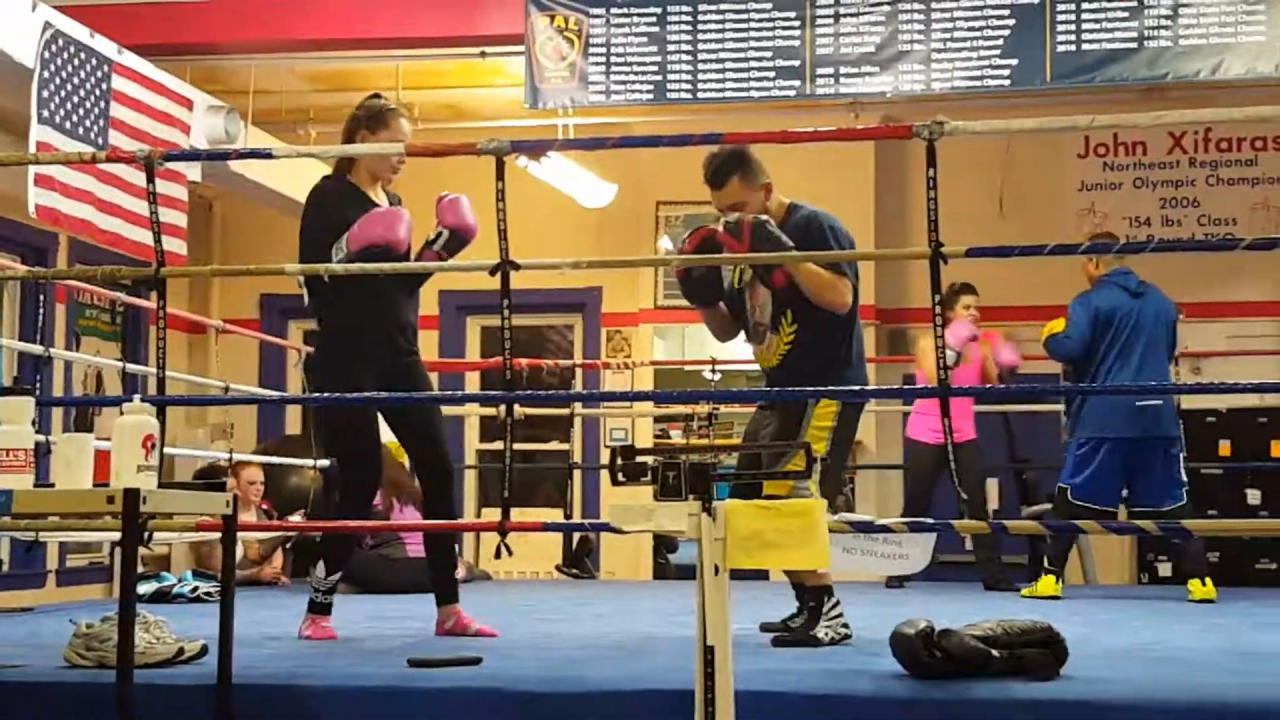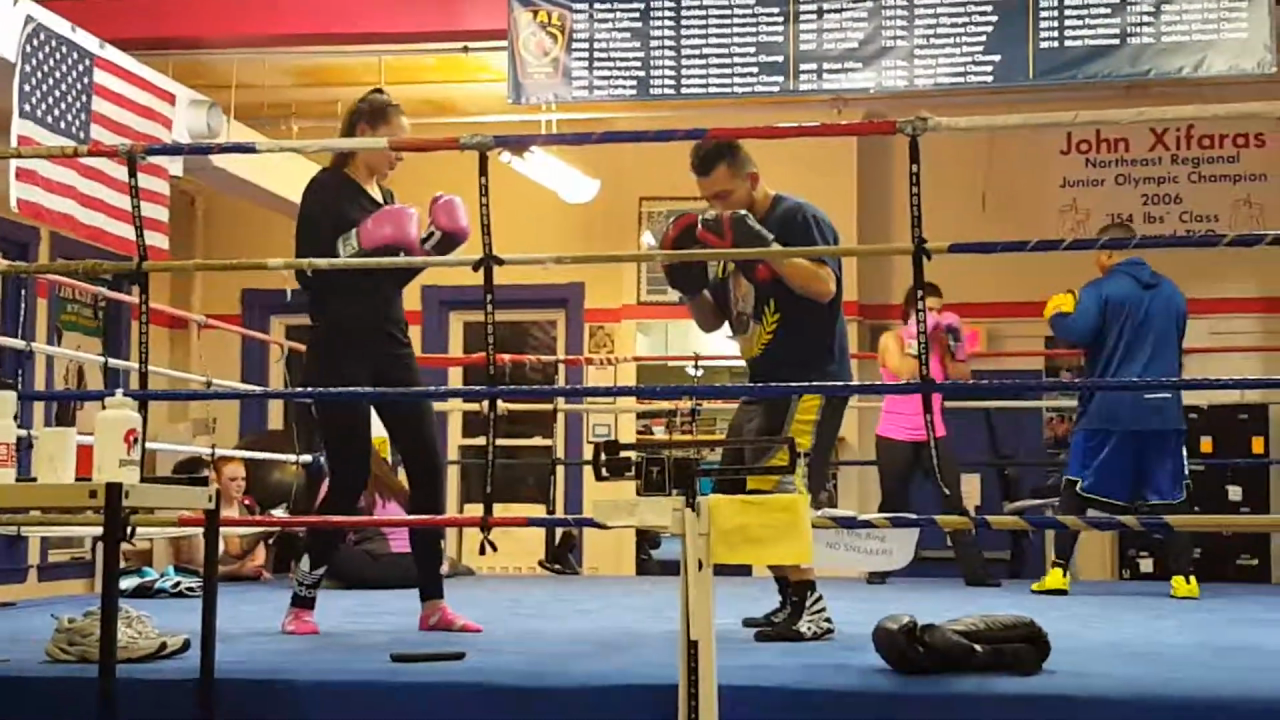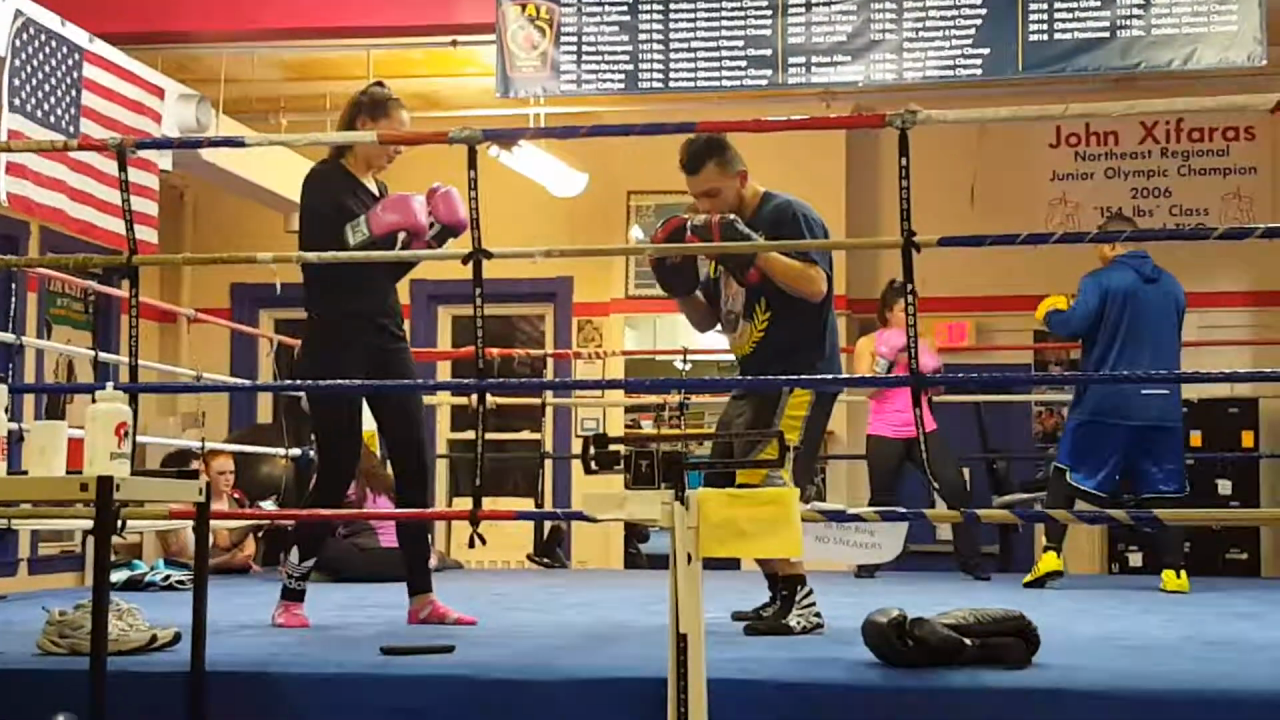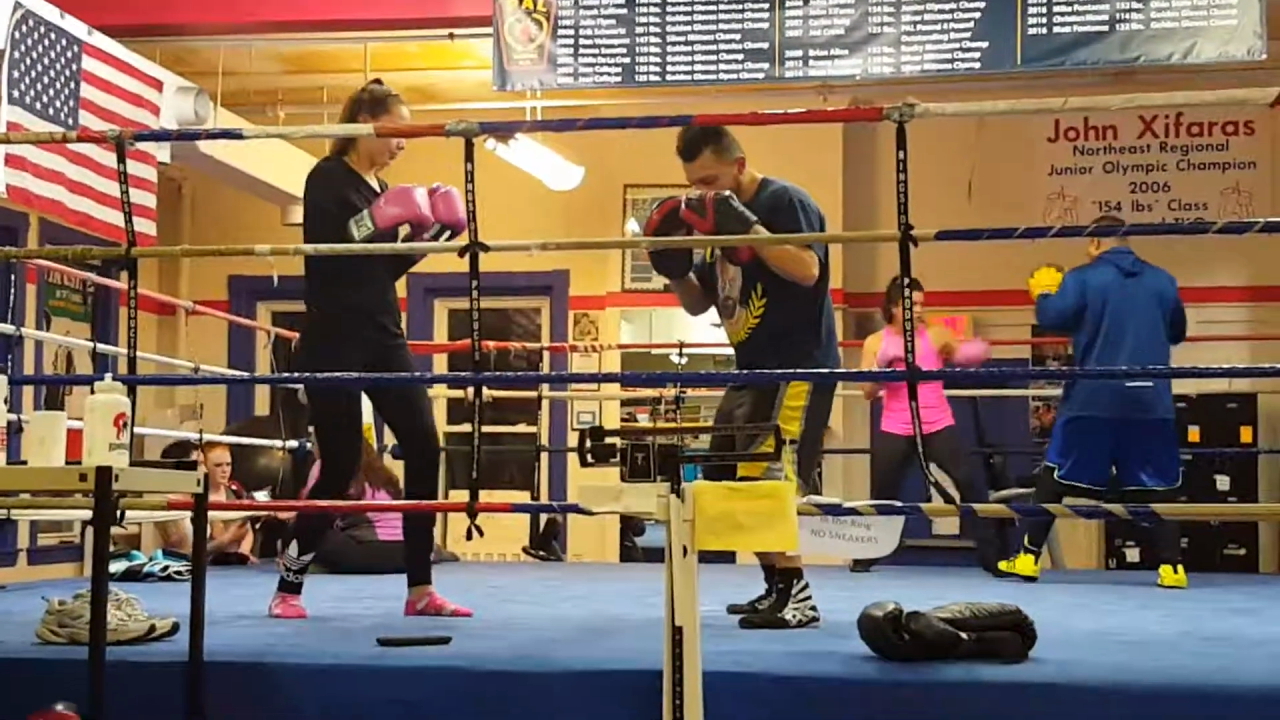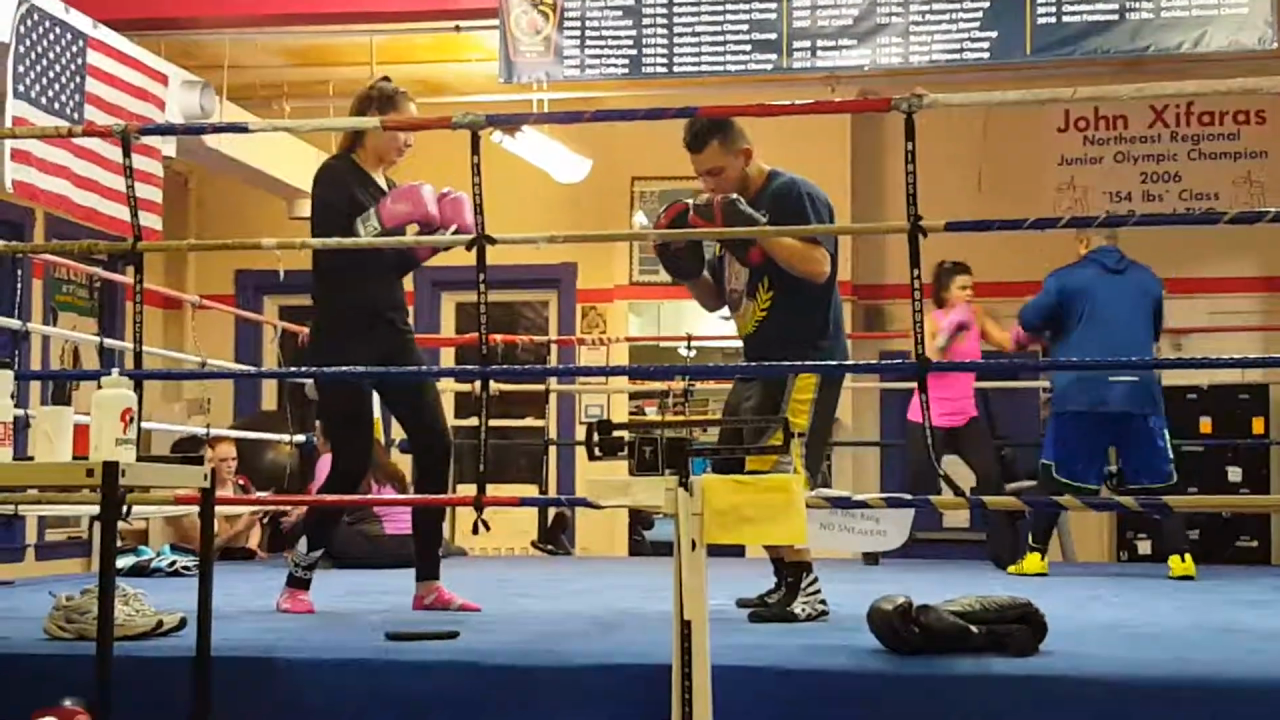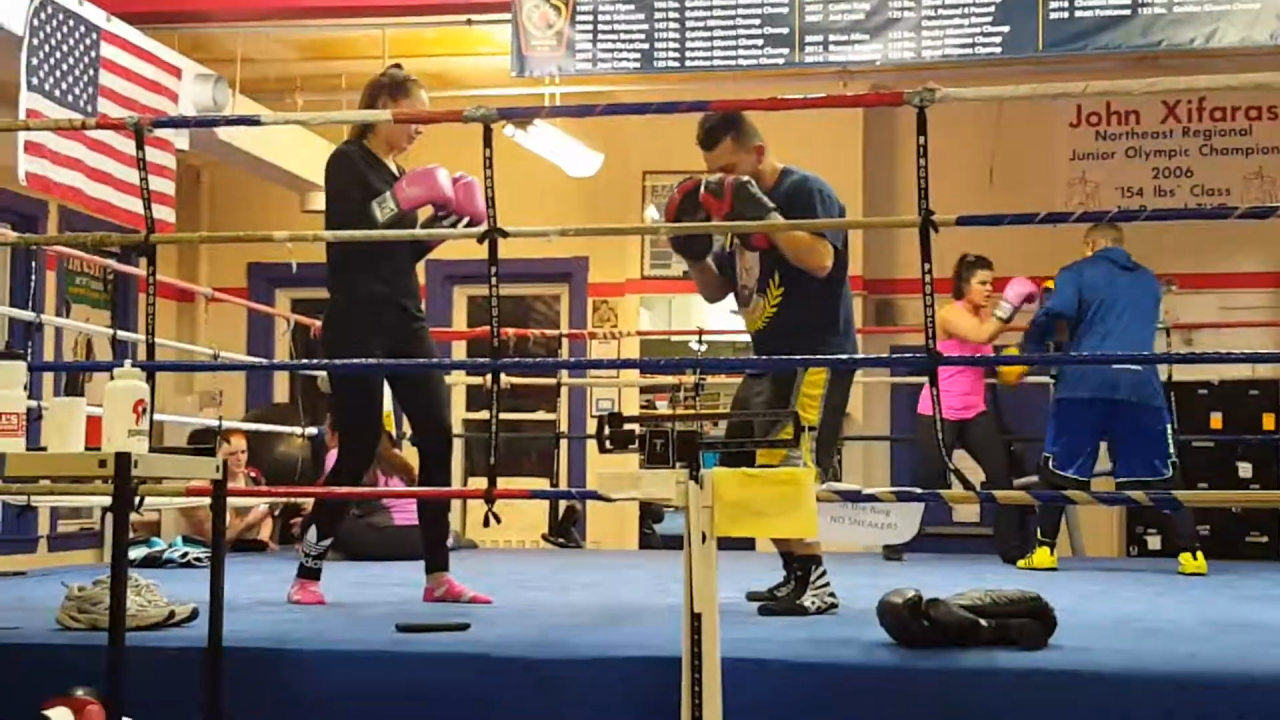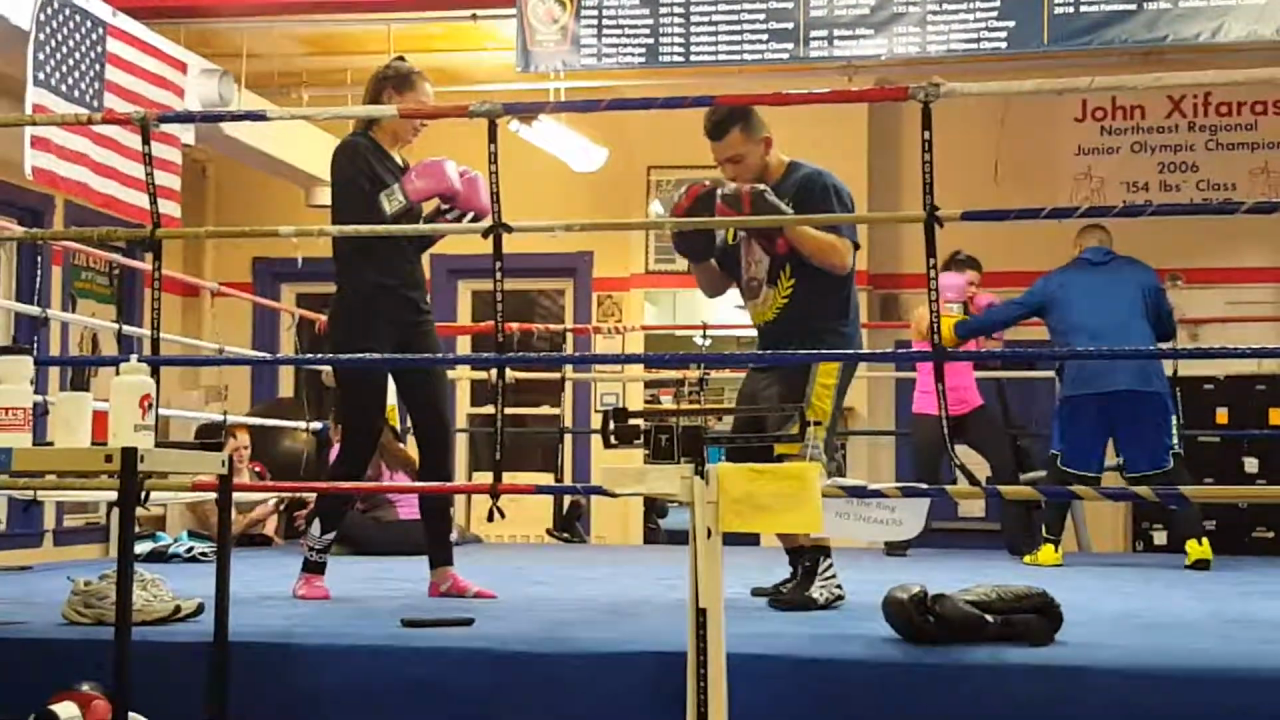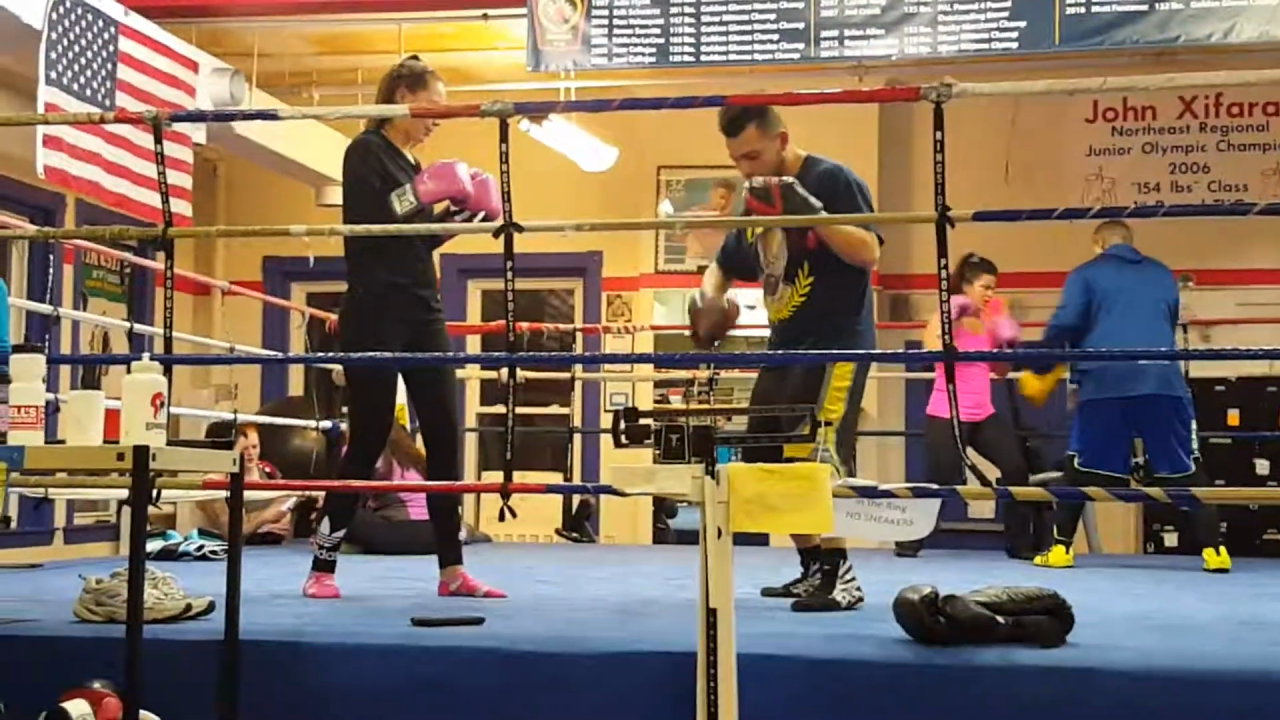
dt=0.2s
person 1, frame 1
left shoulder: (393, 202)
right shoulder: (330, 196)
right elbow: (312, 281)
left wrist: (442, 248)
right wrist: (351, 245)
left hip: (399, 355)
right hip: (345, 359)
left knee: (438, 471)
right knee: (359, 483)
left ankle: (449, 610)
right ankle: (318, 609)
person 1, frame 2
left shoulder: (386, 197)
right shoulder: (326, 189)
right elbow: (308, 274)
left wrist: (432, 246)
right wrist: (361, 239)
left hip: (391, 348)
right hip: (339, 352)
left knee: (427, 468)
right knee: (350, 477)
left ankle: (433, 605)
right ankle: (301, 604)
person 1, frame 3
left shoulder: (380, 189)
right shoulder: (325, 180)
right elbow: (313, 260)
left wrist: (427, 238)
right wrist: (373, 225)
left hip: (385, 340)
right hip: (334, 343)
left knee: (414, 463)
right knee: (337, 469)
left ankle: (422, 598)
right ankle: (291, 596)
person 1, frame 4
left shoulder: (383, 187)
right shoulder: (328, 177)
right elbow: (318, 257)
left wrist: (427, 237)
right wrist: (378, 220)
left hip: (383, 337)
right hip: (332, 341)
left knee: (424, 452)
right knee: (340, 465)
left ankle: (420, 590)
right ankle: (288, 587)
person 1, frame 5
left shoulder: (387, 185)
right shoulder: (336, 175)
right elbow: (328, 253)
left wrist: (433, 238)
right wrist: (384, 218)
left hip: (392, 333)
right hip: (342, 337)
left knee: (436, 447)
right knee: (353, 461)
left ankle: (429, 585)
right ankle: (297, 583)
person 1, frame 6
left shoulder: (398, 171)
right shoulder: (348, 160)
right elbow: (344, 237)
left wrist: (445, 222)
right wrist: (399, 201)
left hip: (405, 321)
right hip: (357, 324)
left knee: (437, 440)
right knee: (359, 448)
left ankle: (438, 577)
right ankle: (307, 574)
person 1, frame 7
left shoulder: (401, 163)
right shoulder: (354, 152)
right elbow: (351, 229)
left wrist: (448, 215)
right wrist: (408, 193)
left hip: (411, 313)
right hip: (364, 316)
left knee: (437, 435)
right knee: (361, 440)
left ankle: (442, 572)
right ankle: (312, 569)
person 1, frame 8
left shoulder: (412, 161)
right shoulder: (367, 151)
right elbow: (362, 227)
left wrist: (459, 216)
right wrist: (419, 194)
left hip: (422, 313)
right hip: (375, 314)
left knee: (444, 435)
right knee: (369, 439)
left ankle: (452, 571)
right ankle: (322, 566)
person 2, frame 1
left shoulder: (813, 226)
right shoulder: (748, 247)
left elbow: (841, 297)
right elbow: (726, 331)
left wrist: (782, 252)
right wrist: (703, 294)
left hip: (826, 388)
right hip: (781, 392)
left knee: (789, 493)
right knee: (752, 502)
left ankle: (828, 613)
right ankle: (808, 606)
person 2, frame 2
left shoulder: (798, 218)
right shoulder: (731, 239)
left elbow: (825, 286)
right elbow: (711, 321)
left wrist: (764, 245)
right wrist: (689, 282)
left hip: (811, 382)
right hip: (765, 386)
left knee: (773, 489)
right knee: (736, 496)
left ankle: (811, 607)
right ankle: (791, 602)
person 2, frame 3
left shoulder: (787, 215)
right shoulder: (722, 234)
left elbow: (815, 285)
right elbow: (705, 321)
left wrist: (753, 247)
right wrist: (679, 284)
left hip: (800, 377)
right hip: (755, 381)
left knee: (764, 483)
right knee: (726, 491)
left ankle: (801, 601)
right ankle: (781, 595)
person 2, frame 4
left shoulder: (785, 201)
right shoulder: (719, 220)
left elbow: (807, 270)
right elbow: (699, 304)
left wrist: (746, 226)
right wrist: (674, 266)
left hip: (798, 367)
right hip: (753, 370)
left knee: (767, 476)
right knee: (726, 482)
left ankle: (797, 595)
right ankle: (777, 587)
person 2, frame 5
left shoulder: (793, 194)
right shoulder: (729, 212)
left elbow: (818, 266)
right elbow: (715, 299)
left wrist: (754, 226)
right wrist: (684, 266)
left hip: (806, 359)
right hip: (761, 363)
left knee: (776, 469)
right knee: (737, 475)
left ankle: (807, 590)
right ankle: (786, 582)
person 2, frame 6
left shoulder: (805, 191)
right shoulder: (741, 206)
left elbow: (821, 261)
right elbow: (714, 290)
left wrist: (763, 213)
right wrist: (693, 246)
left hip: (814, 355)
right hip: (767, 359)
left knee: (785, 464)
right knee: (743, 470)
left ankle: (816, 583)
right ankle: (795, 574)
person 2, frame 7
left shoulder: (813, 184)
right shoulder: (740, 202)
left elbow: (843, 257)
right elbow: (715, 282)
left wrist: (782, 219)
right wrist: (694, 244)
left hip: (820, 346)
right hip: (771, 351)
left knee: (799, 454)
right knee: (752, 464)
left ankle: (822, 572)
right ankle: (800, 568)
person 2, frame 8
left shoulder: (832, 180)
right shoulder: (758, 199)
left elbow: (868, 252)
right elbow: (725, 268)
left wrist: (810, 210)
right wrist: (706, 302)
left hip: (835, 344)
right hip: (784, 346)
left knee: (812, 454)
right knee: (767, 462)
left ankle: (840, 575)
right ankle: (814, 570)
person 3, frame 1
left shoulder: (1090, 301)
right shoulder: (1163, 302)
left elbow: (1069, 351)
left wrist: (1052, 338)
left hip: (1101, 418)
right hip: (1156, 416)
left knee: (1072, 500)
right knee: (1172, 503)
left ankle: (1050, 578)
right ankle: (1199, 581)
person 3, frame 2
left shoulder: (1100, 289)
right shoulder: (1173, 293)
left elbow: (1075, 335)
left wrist: (1057, 315)
left hip: (1107, 410)
right hip: (1162, 409)
left knee: (1077, 492)
right knee: (1170, 497)
left ankle: (1059, 571)
right ankle: (1183, 578)
person 3, frame 3
left shoulder: (1101, 280)
right shoulder: (1173, 287)
left elbow: (1072, 327)
left wrist: (1051, 314)
left hip: (1103, 402)
right hip: (1161, 404)
left knee: (1064, 478)
right knee: (1164, 492)
left ankle: (1050, 556)
right ankle: (1174, 572)
person 3, frame 4
left shoulder: (1082, 278)
right shoulder: (1162, 281)
left elbow: (1052, 319)
right elbow: (1178, 333)
left wrist: (1047, 293)
left hip: (1091, 398)
right hip: (1150, 399)
left knee: (1054, 479)
right knee: (1160, 487)
left ankle: (1028, 557)
right ankle: (1171, 566)
person 3, frame 5
left shoulder: (1065, 278)
right shoulder: (1148, 279)
left elbow: (1031, 321)
left hip: (1079, 393)
right hip: (1138, 391)
left knee: (1055, 477)
right knee: (1158, 479)
left ankle: (1035, 555)
right ankle: (1179, 557)
person 3, frame 6
left shoulder: (1078, 275)
right shoulder: (1149, 281)
left elbow: (1056, 312)
left wrist: (1029, 341)
left hip: (1084, 385)
right hip: (1142, 383)
left knee: (1058, 473)
right knee: (1161, 474)
left ankle: (1044, 551)
right ankle: (1189, 554)
person 3, frame 7
left shoulder: (1055, 281)
right shoulder: (1142, 274)
left elbow: (1005, 313)
right elbow: (1166, 331)
left wrist: (955, 330)
left hip: (1082, 381)
right hip: (1142, 378)
left knee: (1065, 468)
right knee: (1168, 464)
left ankle: (1050, 546)
right ankle: (1196, 542)
person 3, frame 8
left shoulder: (1085, 275)
right shoulder: (1163, 275)
left elbow: (1062, 327)
left hip: (1106, 382)
right hip: (1163, 379)
left knee: (1080, 468)
right knee: (1187, 469)
left ankle: (1060, 547)
right ankle: (1214, 550)
person 4, frame 1
left shoulder: (980, 345)
right shoulder: (929, 342)
left elbow: (994, 387)
right elbow: (936, 383)
left wrist: (1006, 367)
right wrist: (954, 349)
left hip: (963, 438)
right hip: (924, 438)
left knee: (977, 506)
right knee: (916, 507)
left ankle: (993, 575)
right ankle: (897, 571)
person 4, frame 2
left shoulder: (940, 339)
right shoulder: (891, 338)
left elbow: (962, 379)
right elbow: (905, 376)
left wrist: (957, 341)
right wrist: (916, 338)
left hip: (933, 434)
right hip: (895, 436)
left knee: (953, 500)
right knee: (893, 504)
left ankle: (974, 570)
right ankle: (879, 567)
person 4, frame 3
left shoulder: (924, 345)
right shoulder: (867, 344)
right elbow: (869, 389)
left wrist: (934, 373)
right wrist: (887, 355)
left hip: (924, 430)
right hip: (884, 434)
left knee: (955, 486)
right knee: (881, 501)
left ankle: (971, 560)
right ankle: (867, 561)
person 4, frame 4
left shoulder: (936, 336)
right shoulder: (876, 343)
left elbow: (965, 356)
right elbow: (869, 392)
left wrist: (972, 353)
right wrist: (885, 364)
left hip: (940, 428)
right hip: (896, 430)
left knee: (971, 484)
right knee: (882, 495)
left ankle: (992, 557)
right ankle: (864, 555)
person 4, frame 5
left shoulder: (977, 319)
right shoulder: (928, 322)
left elbow: (1011, 345)
left wrist: (1024, 336)
right wrist: (948, 332)
left hip: (966, 419)
right hip: (927, 420)
left knee: (991, 479)
right knee: (918, 489)
left ankle: (1005, 552)
person 4, frame 6
left shoulder: (985, 316)
right shoulder: (949, 314)
right elbow: (980, 336)
right wrist: (1010, 304)
left hip: (975, 413)
right hip: (938, 413)
left knee: (1001, 473)
right knee: (929, 482)
left ankle: (1012, 547)
right ankle: (895, 542)
person 4, frame 7
right shoulder: (925, 314)
right wrist: (949, 302)
left hip: (971, 406)
right hip: (931, 410)
left knee: (1006, 461)
right knee: (925, 479)
left ankle: (1018, 540)
right ankle: (897, 538)
person 4, frame 8
left shoulder: (987, 321)
right shoulder: (942, 319)
left elbow: (1000, 371)
right elbow: (933, 350)
left wrist: (1008, 343)
right wrist: (955, 314)
left hip: (984, 414)
right hip: (947, 416)
left knee: (1016, 469)
right knee: (945, 485)
left ankle: (1018, 543)
right ankle: (910, 538)
